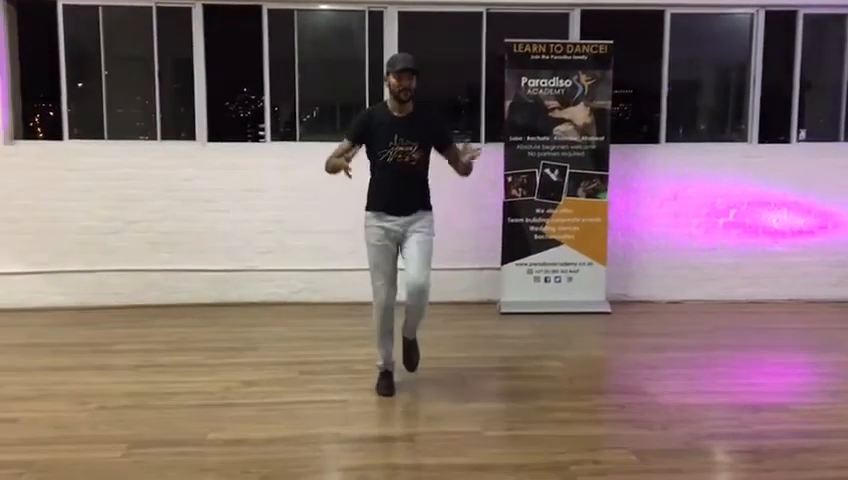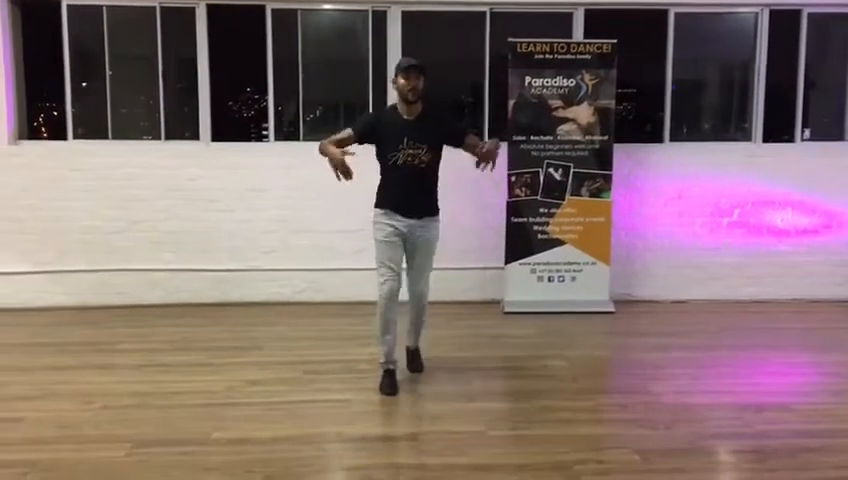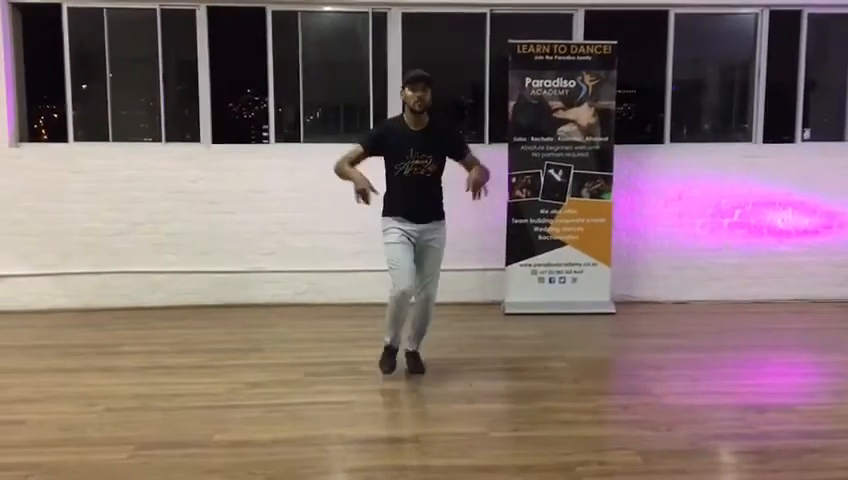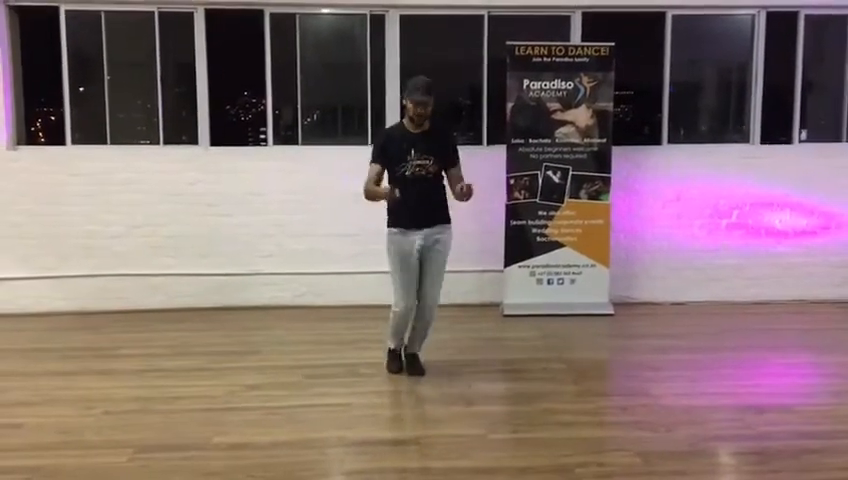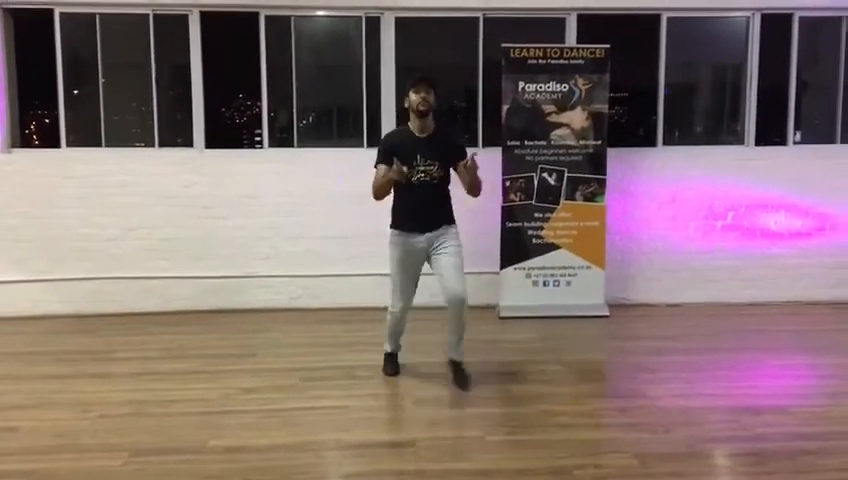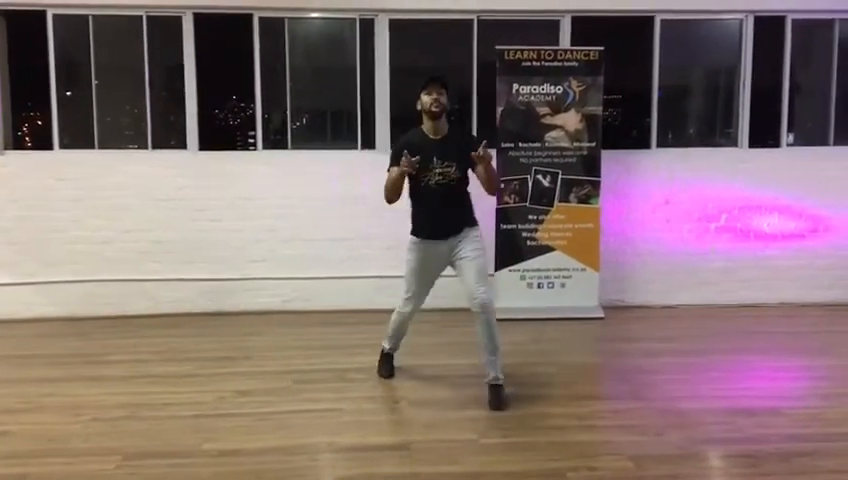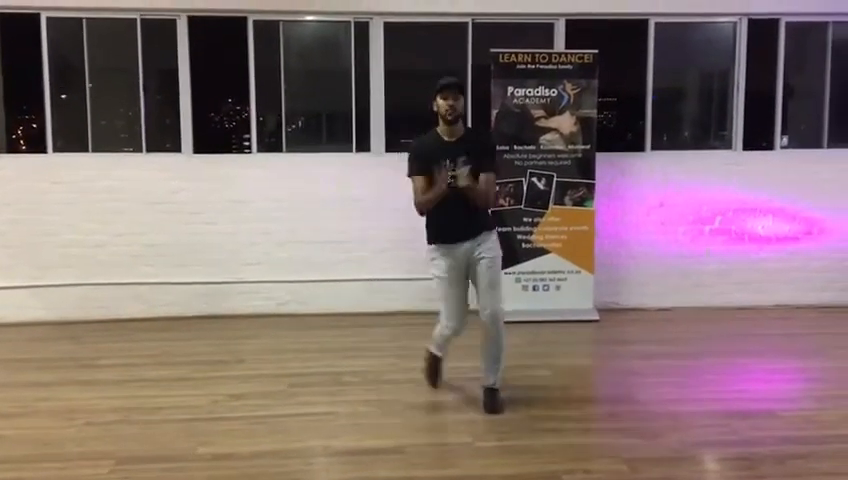
dt=0.2s
person 1, frame 1
left shoulder: (430, 121)
right shoulder: (370, 119)
left elbow: (461, 169)
right elbow: (330, 163)
left wrist: (466, 159)
right wrist: (339, 161)
left hip: (419, 217)
right hip: (379, 218)
left knee: (419, 283)
right knee: (383, 296)
left ankle: (409, 336)
right ankle: (385, 366)
person 1, frame 2
left shoulder: (439, 121)
right shoulder: (379, 120)
left elbow: (479, 149)
right elbow: (326, 143)
left wrist: (491, 147)
right wrist: (335, 153)
left hip: (426, 219)
right hip: (388, 217)
left knee: (419, 292)
right knee: (388, 289)
left ankle: (413, 345)
right ankle: (388, 366)
person 1, frame 3
left shoulder: (444, 132)
right shoulder: (387, 131)
left elbow: (475, 165)
right elbow: (341, 164)
left wrist: (479, 174)
right wrist: (356, 178)
left hip: (433, 225)
right hip: (397, 222)
left knee: (426, 295)
right knee: (402, 288)
left ankle: (413, 349)
right ankle: (391, 344)
person 1, frame 4
left shoulder: (444, 139)
right shoulder: (389, 138)
left elbow: (456, 184)
right elbow: (368, 188)
left wrist: (463, 190)
right wrist: (381, 192)
left hip: (438, 230)
right hip: (402, 231)
left knee: (429, 303)
right knee: (404, 303)
left ankle: (412, 350)
right ankle: (394, 347)
person 1, frame 5
left shoulder: (449, 141)
right shoulder: (392, 141)
left elbow: (473, 189)
right elbow: (376, 192)
left wrist: (472, 173)
right wrist: (390, 177)
left hip: (444, 232)
right hip: (404, 234)
left knee: (457, 296)
right knee: (400, 305)
left ankle: (456, 358)
right ankle: (391, 350)
person 1, frame 6
left shoulder: (465, 142)
right shoulder: (407, 144)
left elbow: (492, 189)
right elbow: (389, 197)
left wrist: (486, 165)
right wrist: (400, 173)
left hip: (465, 235)
right hip: (425, 240)
left knee: (483, 303)
right knee: (409, 306)
left ankle: (494, 380)
right ankle: (388, 350)
person 1, frame 7
left shoulder: (481, 145)
right shoulder: (422, 147)
left elbow: (487, 201)
right elbow: (421, 206)
left wrist: (470, 186)
right wrist: (440, 189)
left hip: (483, 240)
right hip: (444, 246)
left knee: (492, 315)
right knee: (453, 323)
left ankle: (491, 384)
right ankle: (435, 352)
